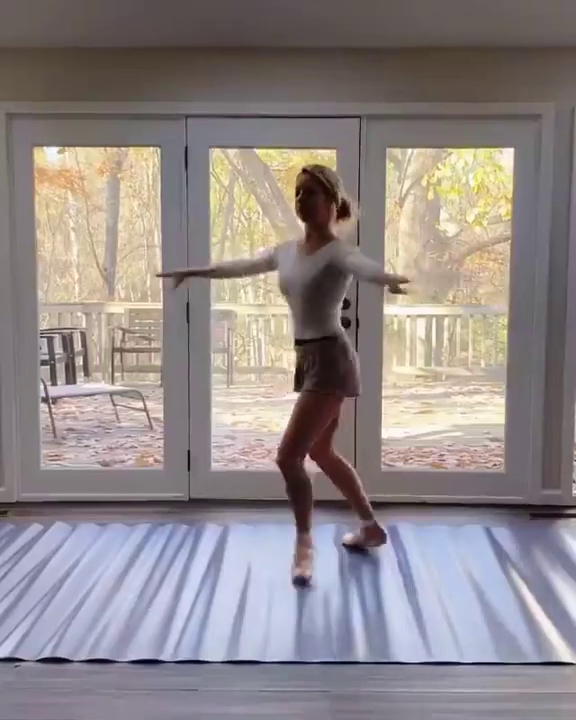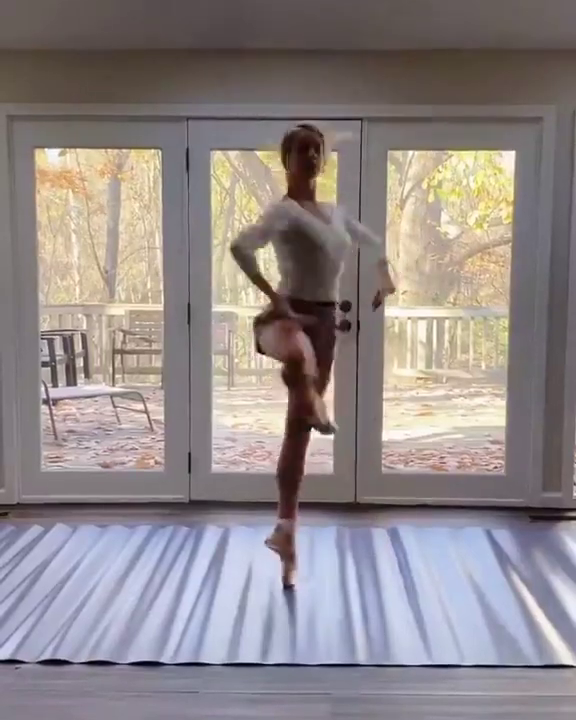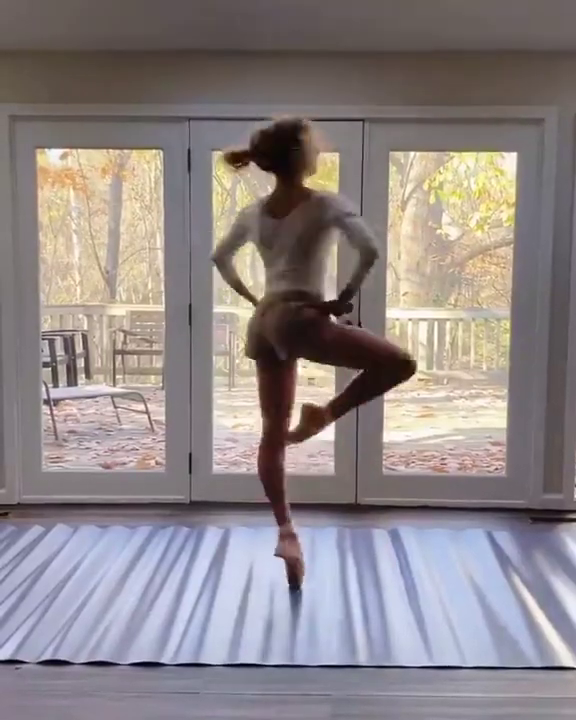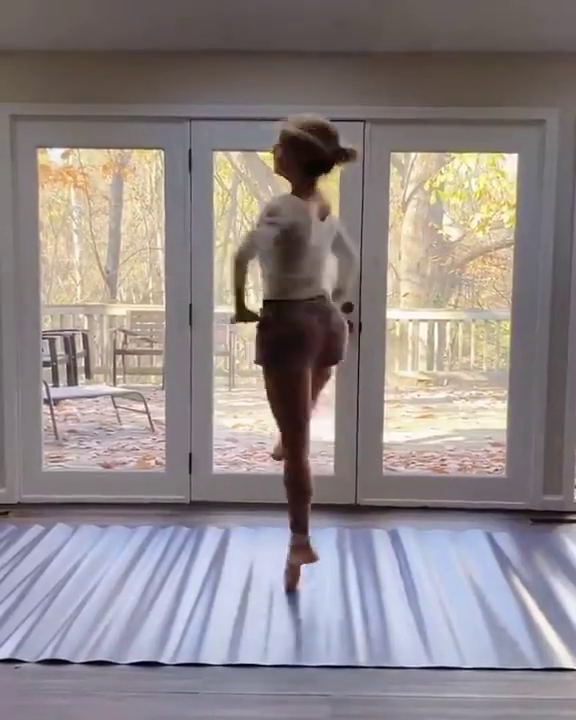
dt=0.4s
person 1, frame 1
left shoulder: (340, 252)
right shoulder: (289, 251)
left elbow: (367, 268)
right elbow: (247, 265)
left wrist: (390, 279)
right wrist: (194, 272)
left hip: (331, 359)
right hip: (311, 358)
left knee: (289, 455)
right knee: (321, 452)
left ankle: (304, 545)
right ankle: (370, 526)
person 1, frame 2
left shoulder: (336, 213)
right shoulder: (281, 210)
left elbow: (374, 245)
right elbow: (240, 246)
left wrist: (385, 278)
right wrist: (275, 299)
left hip: (323, 324)
right hip: (288, 318)
left knee: (298, 434)
left ankle: (285, 527)
person 1, frame 3
left shoulder: (254, 213)
right shoulder: (326, 204)
left elbow: (220, 258)
right elbow: (370, 249)
right wrist: (344, 298)
left hip: (268, 321)
right hip: (304, 318)
left knee: (272, 438)
right knee: (399, 364)
left ankle: (286, 532)
right ankle: (324, 414)
person 1, frame 4
left shoulder: (280, 210)
right shoulder: (324, 209)
left elbow: (243, 255)
right elbow: (349, 256)
left wrist: (243, 307)
left hip: (287, 326)
right hip: (324, 320)
left knee: (296, 447)
left ankle: (300, 544)
